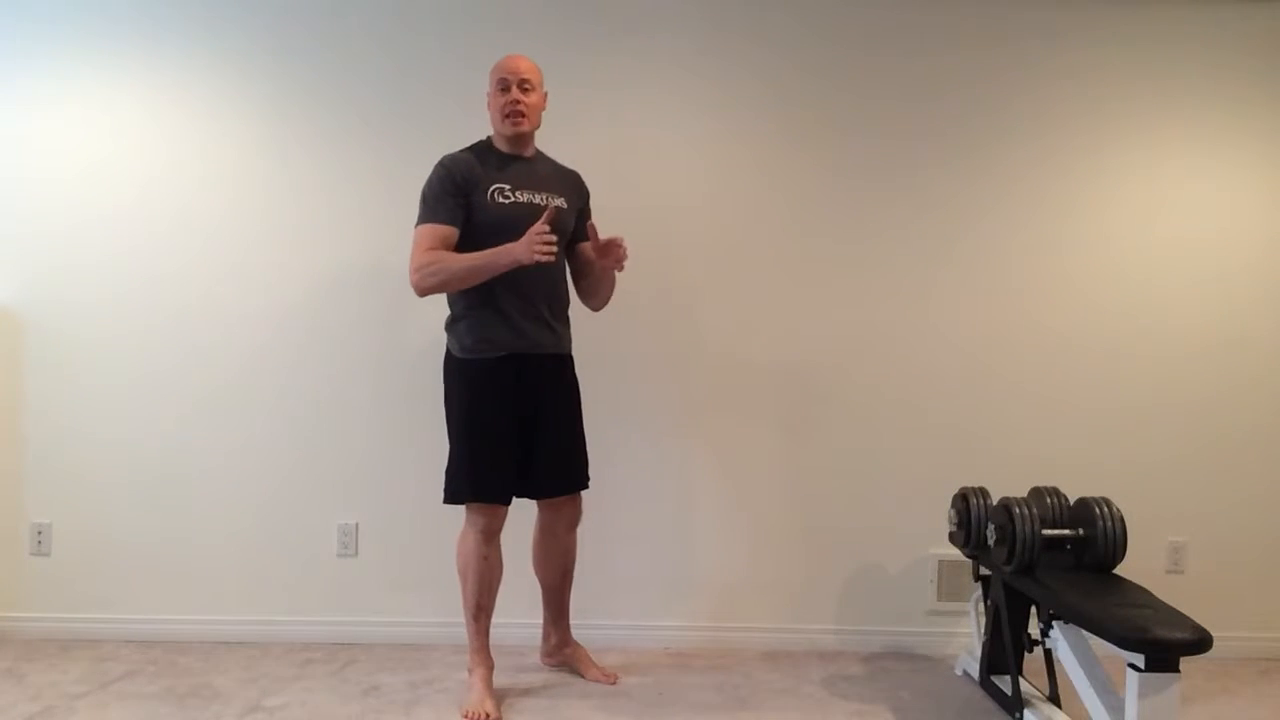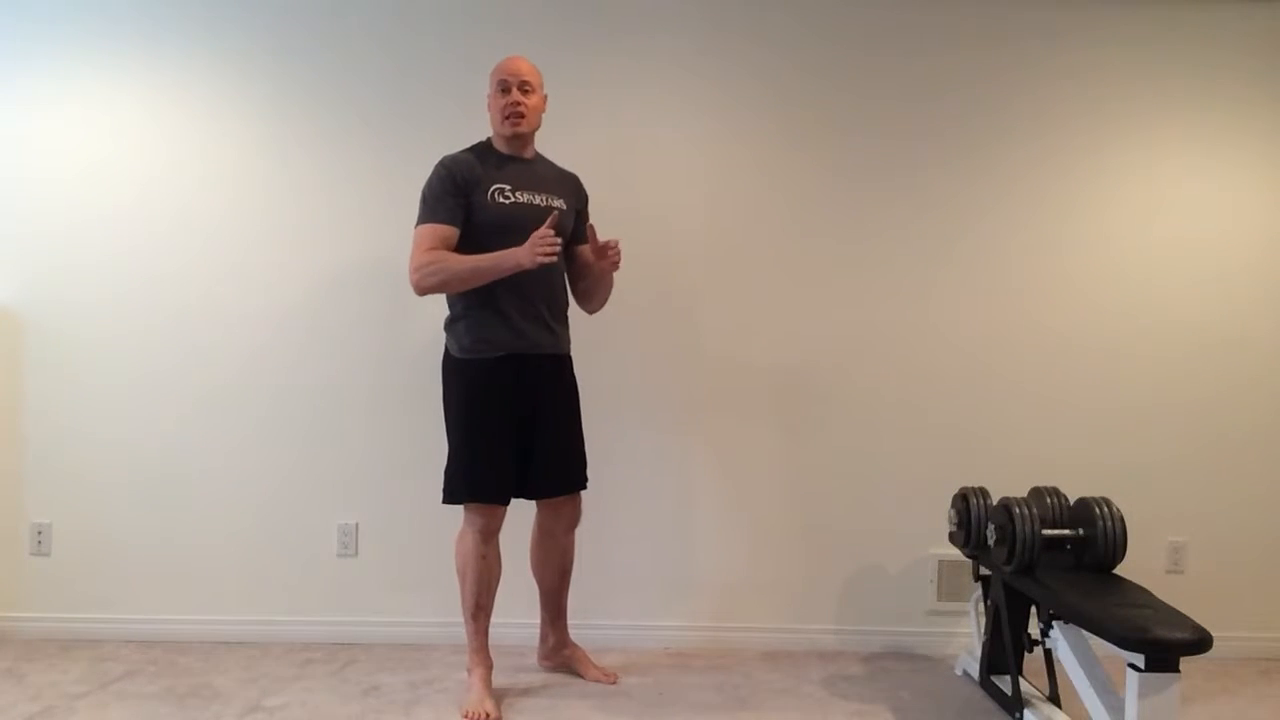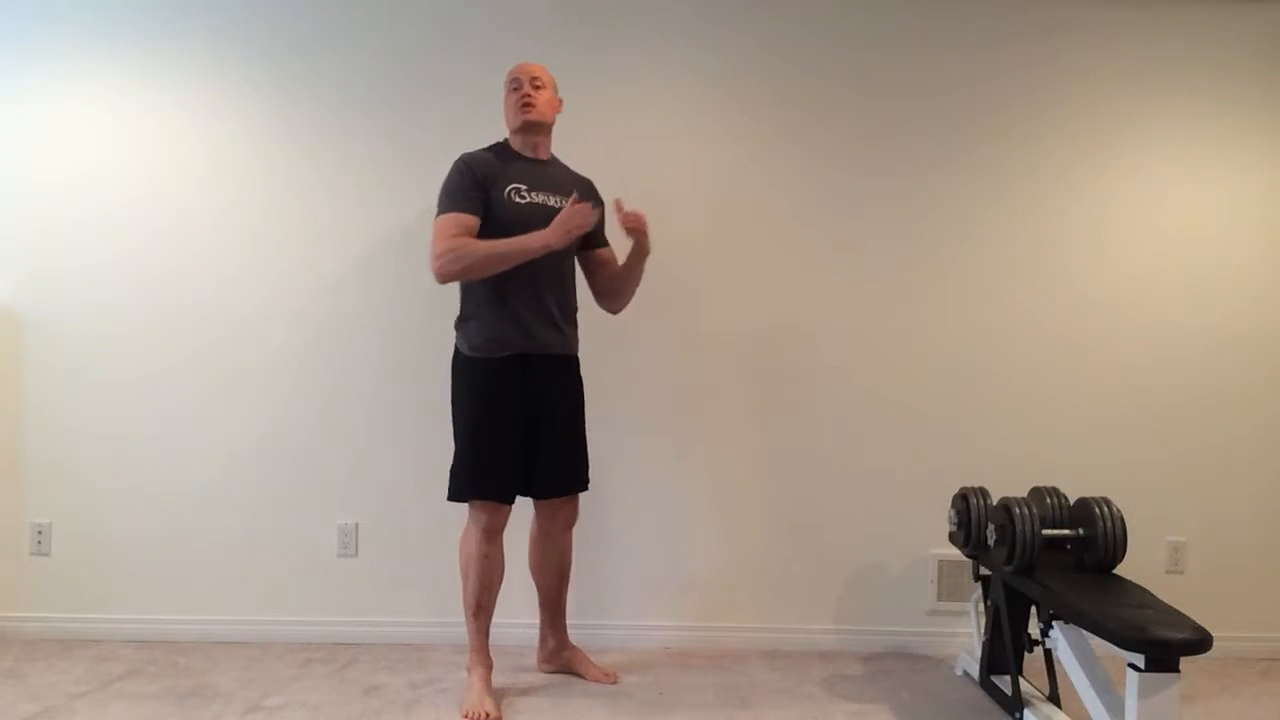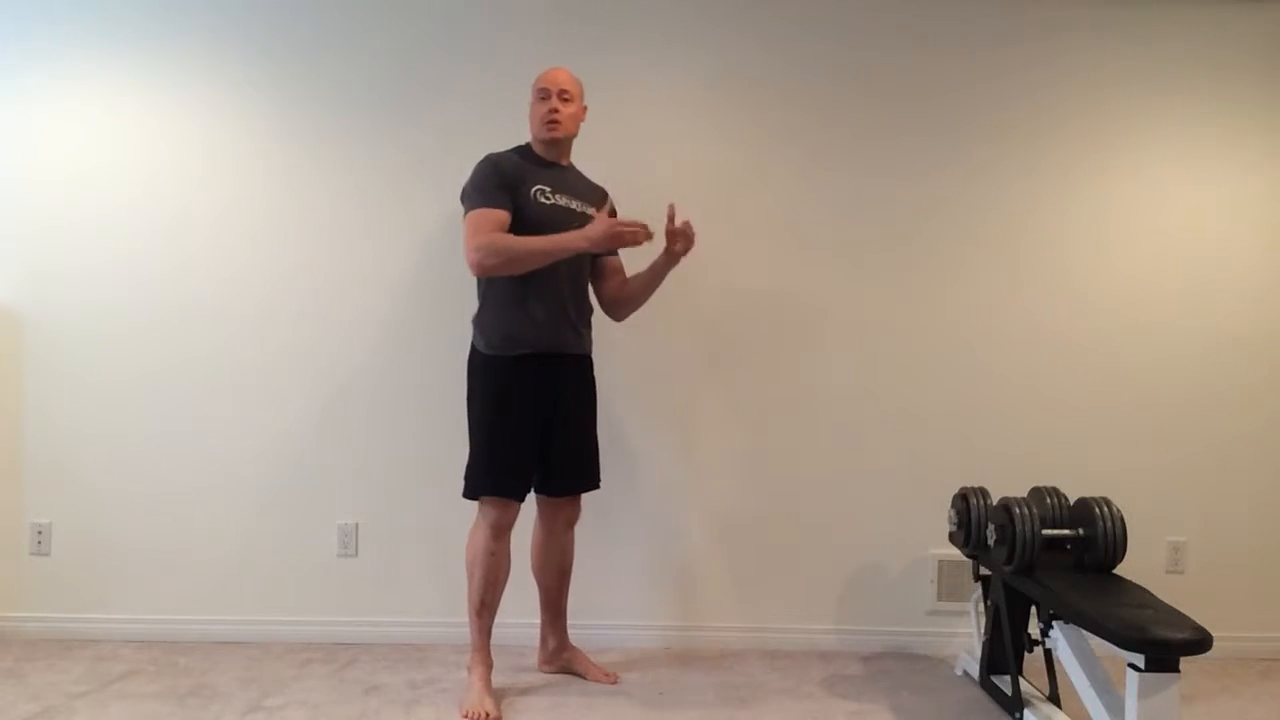
dt=0.3s
person 1, frame 1
left shoulder: (568, 184)
right shoulder: (457, 172)
left elbow: (594, 297)
right elbow: (423, 274)
left wrist: (606, 265)
right wrist: (514, 252)
left hip: (552, 364)
right hip: (481, 365)
left knee: (563, 506)
right knee: (485, 516)
left ankle: (558, 639)
right ankle: (479, 667)
person 1, frame 2
left shoulder: (567, 186)
right shoulder: (458, 172)
left elbow: (590, 300)
right elbow: (423, 274)
left wrist: (602, 267)
right wrist: (517, 256)
left hip: (551, 366)
right hip: (480, 366)
left knee: (562, 508)
right knee: (483, 516)
left ankle: (556, 641)
person 1, frame 3
left shoulder: (581, 188)
right shoulder: (475, 170)
left elbow: (611, 297)
right elbow: (443, 263)
left wrist: (639, 253)
right wrist: (545, 237)
left hip: (557, 365)
right hip: (490, 364)
left knee: (559, 508)
right knee: (487, 515)
left ankle: (555, 643)
right ankle: (479, 666)
person 1, frame 4
left shoulder: (595, 196)
right shoulder: (499, 170)
left elbow: (616, 304)
right elbow: (481, 254)
left wrist: (667, 260)
right wrist: (584, 239)
left hip: (572, 365)
right hip: (505, 362)
left knee: (562, 508)
right knee: (497, 511)
left ankle: (555, 643)
right ankle: (479, 665)
